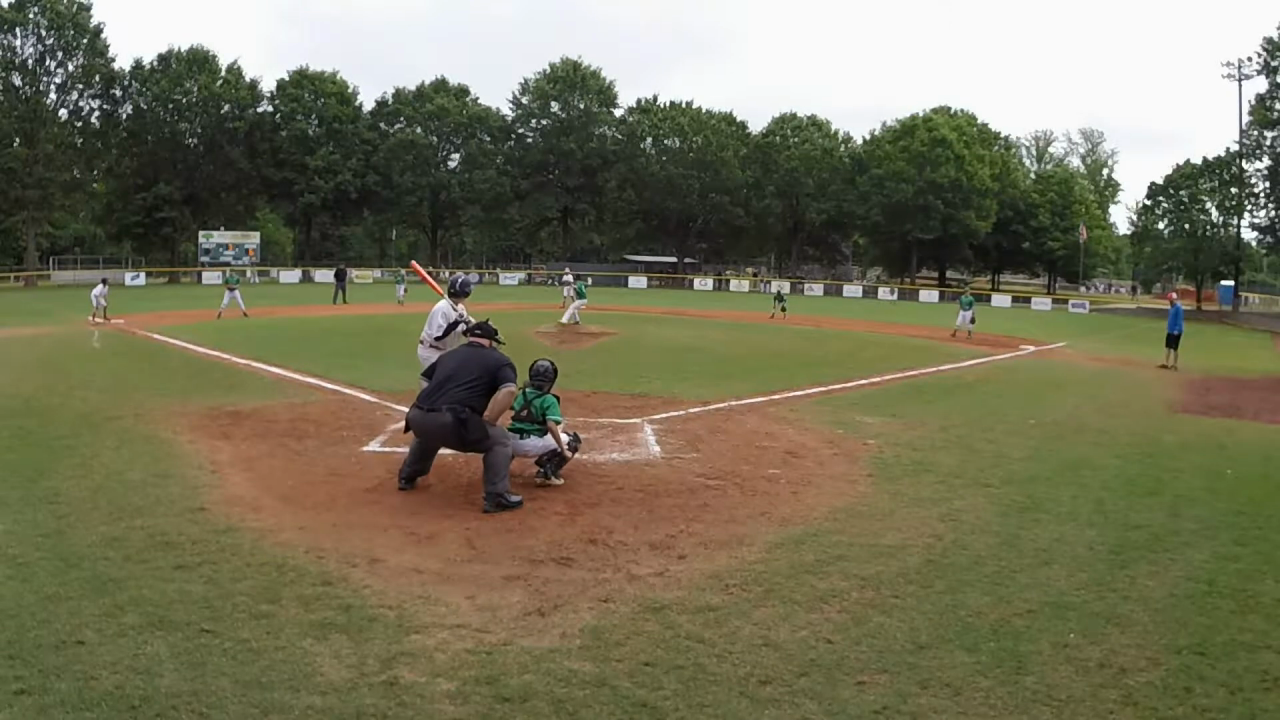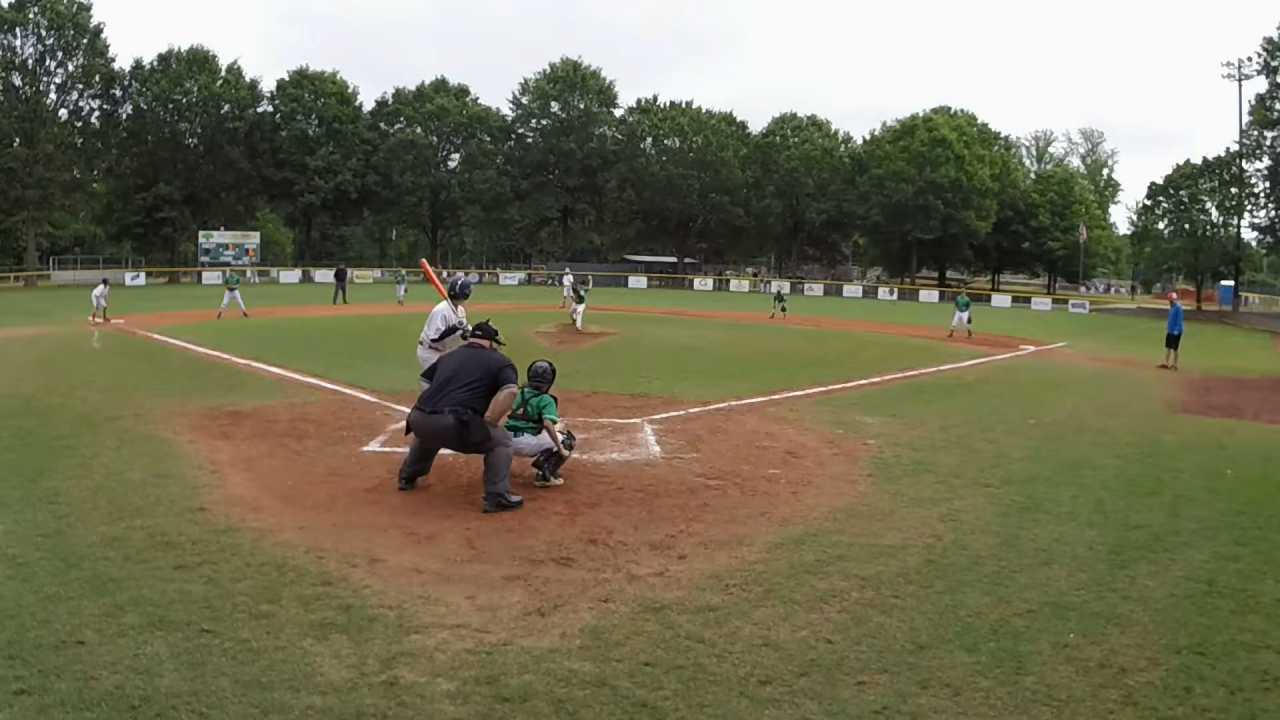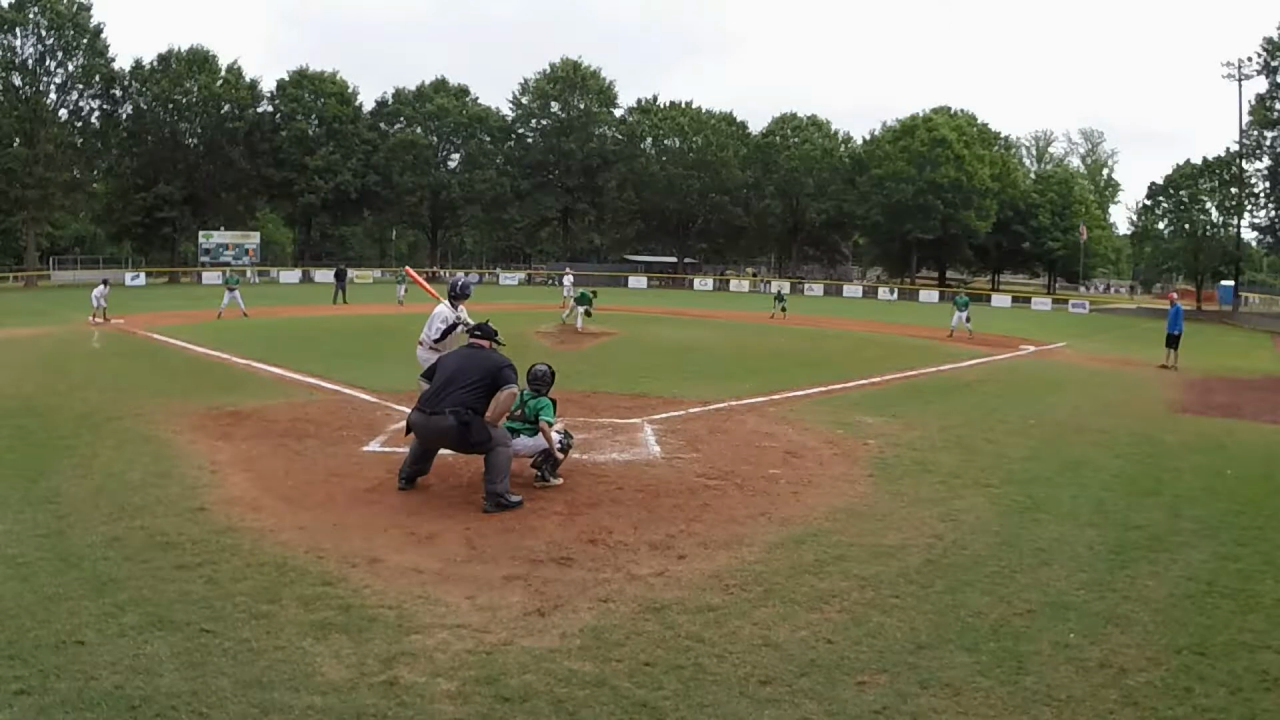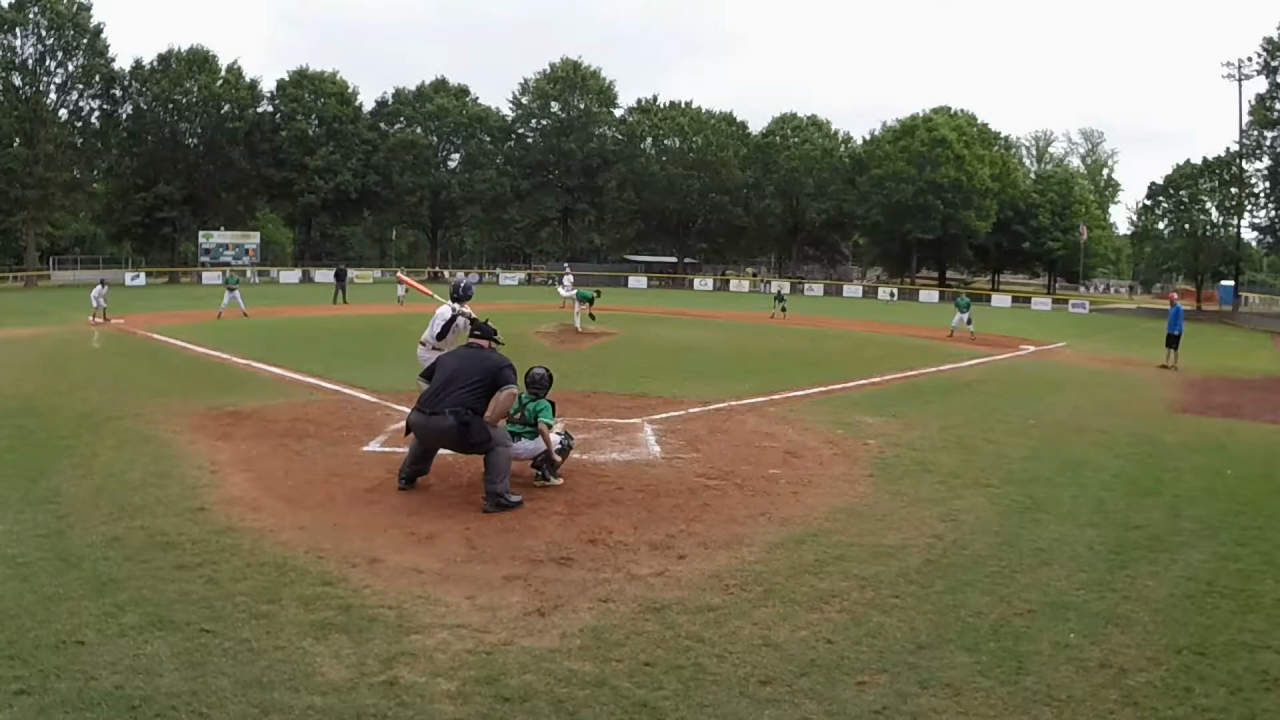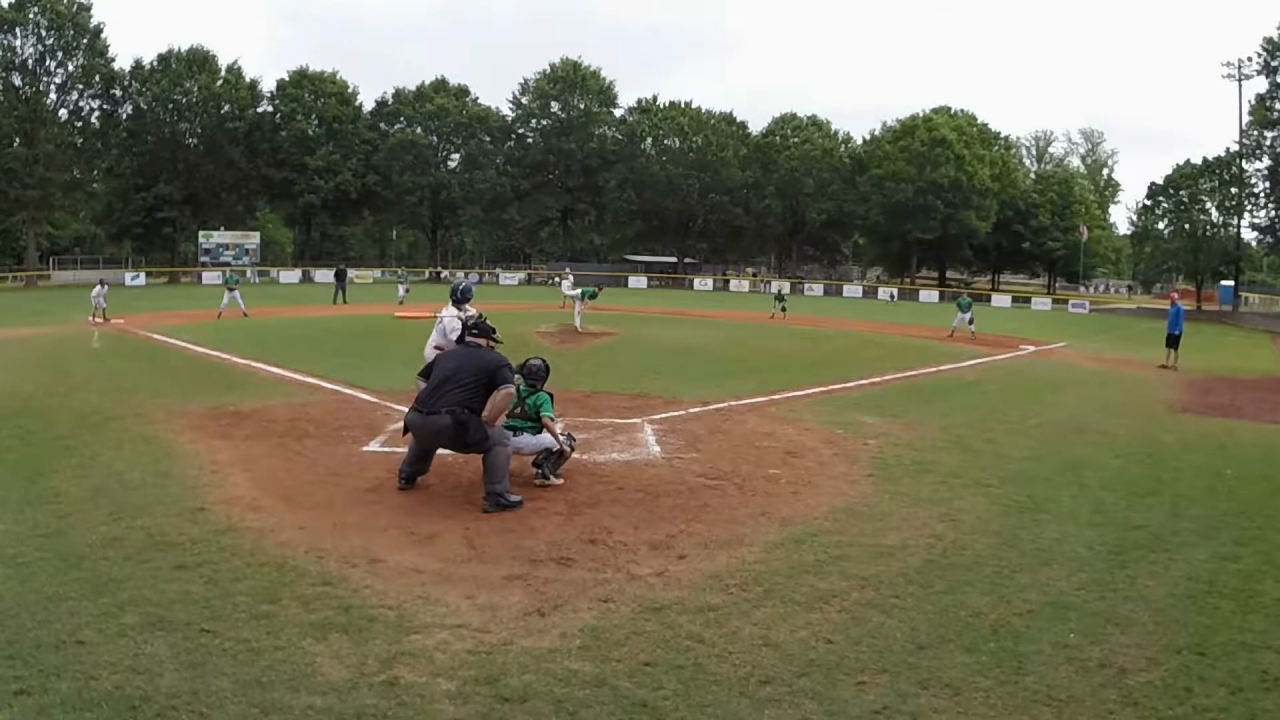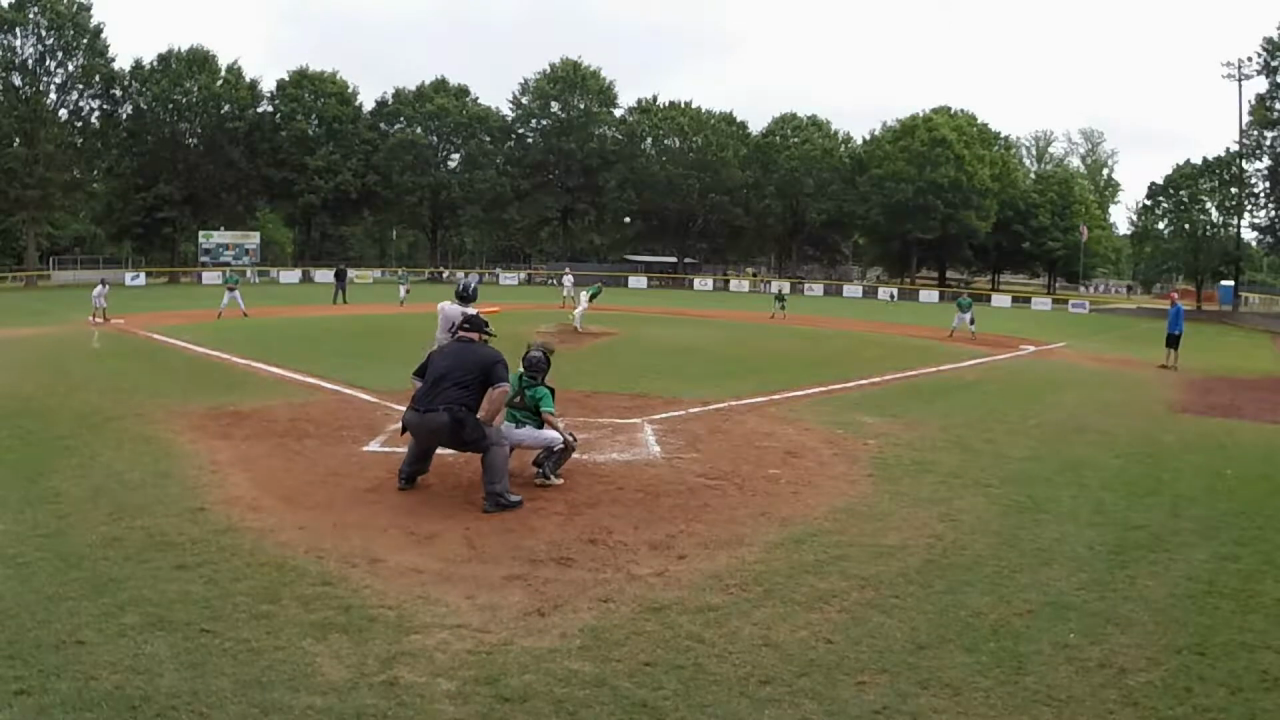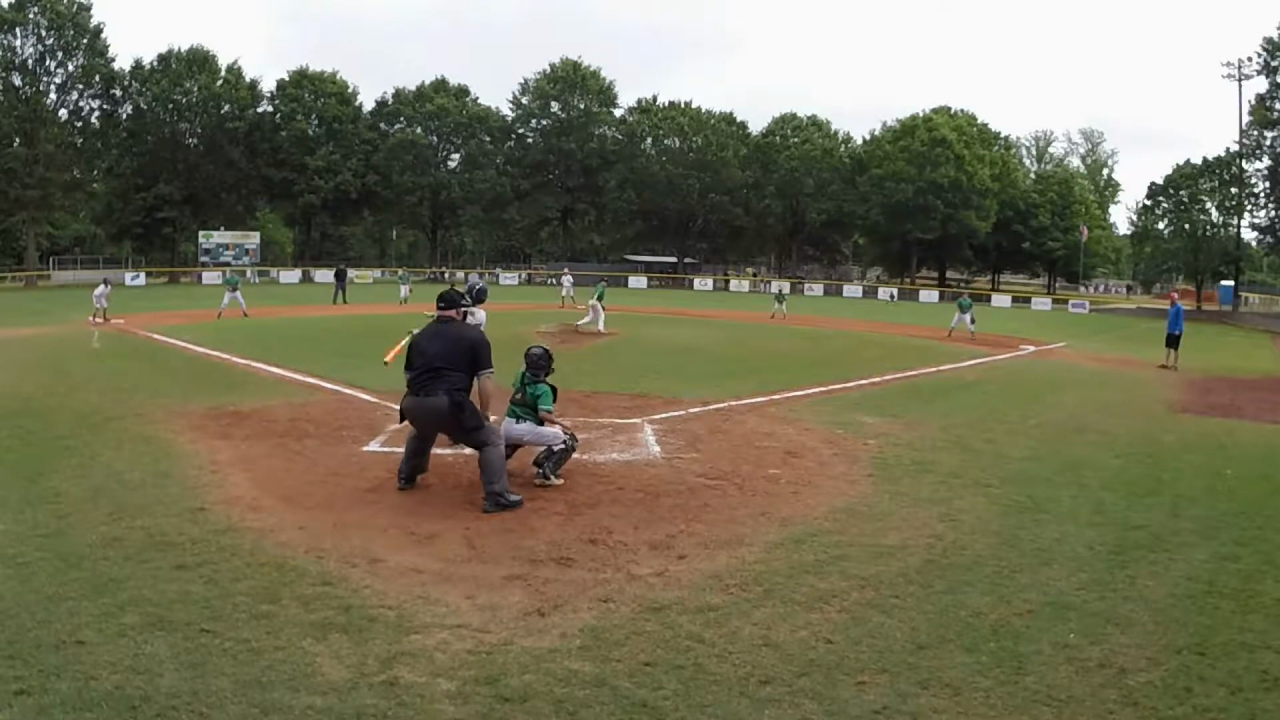
dt=0.2s
person 1, frame 1
left shoulder: (449, 355)
right shoulder: (499, 360)
left elbow: (425, 380)
right elbow: (509, 391)
right wrist: (487, 423)
left hip: (418, 418)
right hip: (450, 422)
left knee: (429, 434)
right knee: (500, 440)
left ankle: (407, 477)
right ankle: (496, 498)
person 1, frame 2
left shoulder: (449, 356)
right shoulder: (499, 361)
left elbow: (424, 380)
right elbow: (510, 392)
right wrist: (489, 423)
left hip: (419, 420)
right hip: (453, 424)
right knee: (501, 440)
left ankle: (407, 477)
right ankle: (497, 498)
person 1, frame 3
left shoulder: (449, 356)
right shoulder: (499, 361)
left elbow: (424, 381)
right elbow: (511, 392)
right wrist: (489, 423)
left hip: (420, 421)
right hip: (453, 425)
right knee: (501, 440)
left ankle: (407, 477)
right ankle: (497, 498)
person 1, frame 4
left shoulder: (448, 356)
right shoulder: (499, 361)
left elbow: (423, 381)
right elbow: (510, 393)
right wrist: (489, 423)
left hip: (419, 421)
right hip: (453, 426)
right knee: (501, 440)
left ankle: (407, 477)
right ankle: (497, 497)
person 1, frame 5
left shoulder: (446, 355)
right shoulder: (496, 360)
right elbow: (507, 392)
right wrist: (486, 422)
left hip: (416, 421)
right hip: (451, 424)
right knee: (499, 440)
left ankle: (407, 476)
right ankle: (497, 497)
person 1, frame 6
left shoulder: (439, 351)
right shoulder: (491, 355)
left elbow: (417, 381)
right elbow: (501, 391)
right wrist: (487, 421)
left hip: (414, 419)
right hip: (448, 421)
right knee: (496, 440)
left ankle: (406, 477)
right ankle: (497, 497)
person 1, frame 7
left shoulder: (420, 335)
right shoulder: (472, 334)
left elbow: (409, 373)
right elbow: (485, 377)
right wrist: (483, 413)
left hip: (413, 402)
right hip: (448, 403)
left knee: (422, 432)
right knee: (490, 440)
left ankle: (406, 477)
right ankle: (497, 497)
